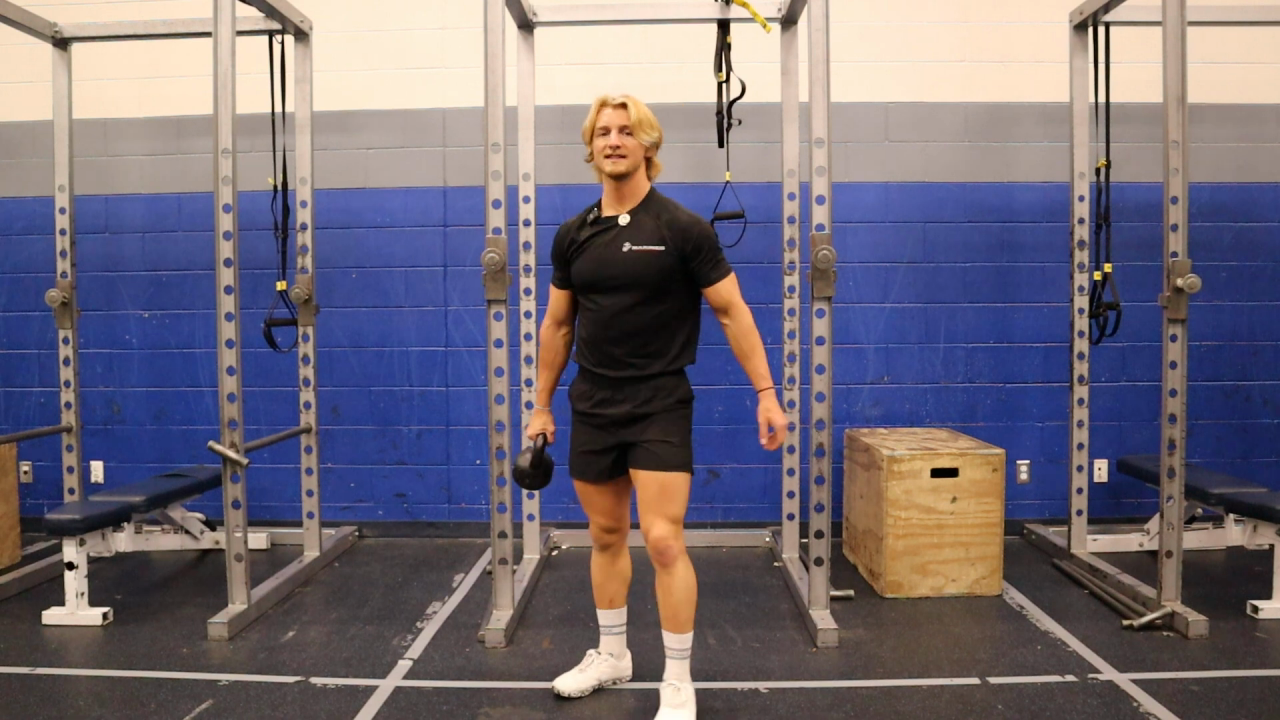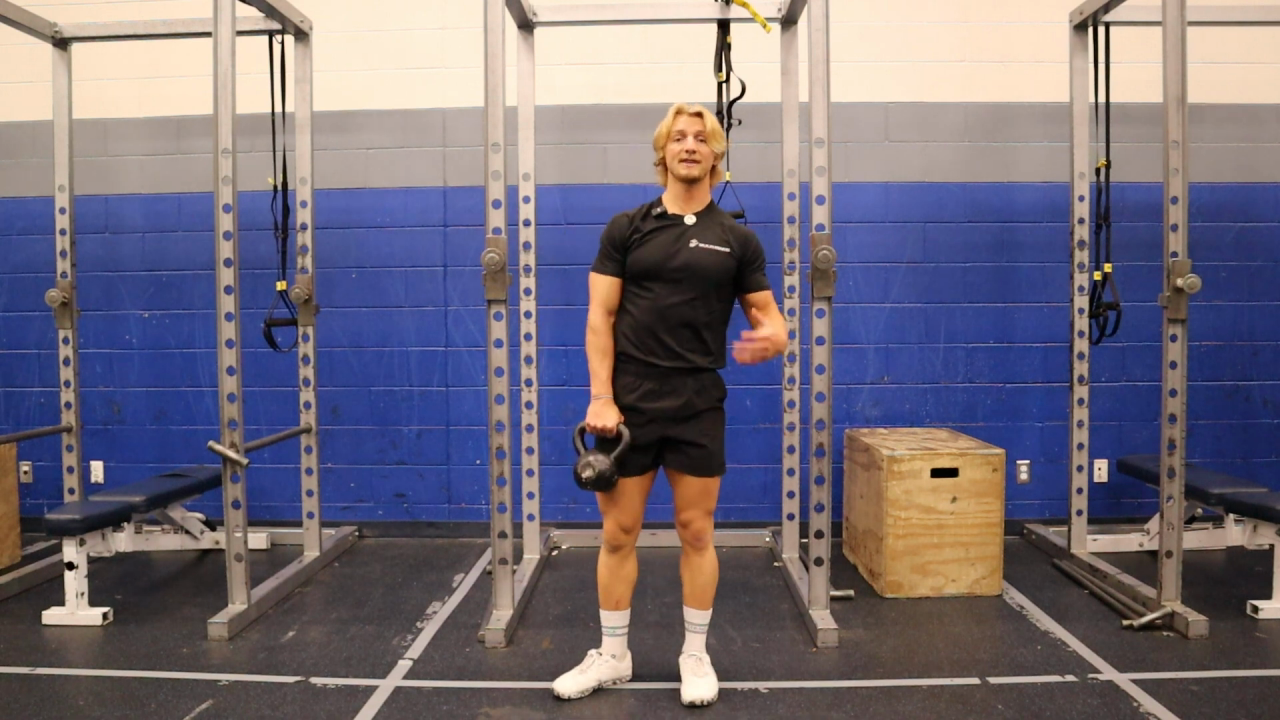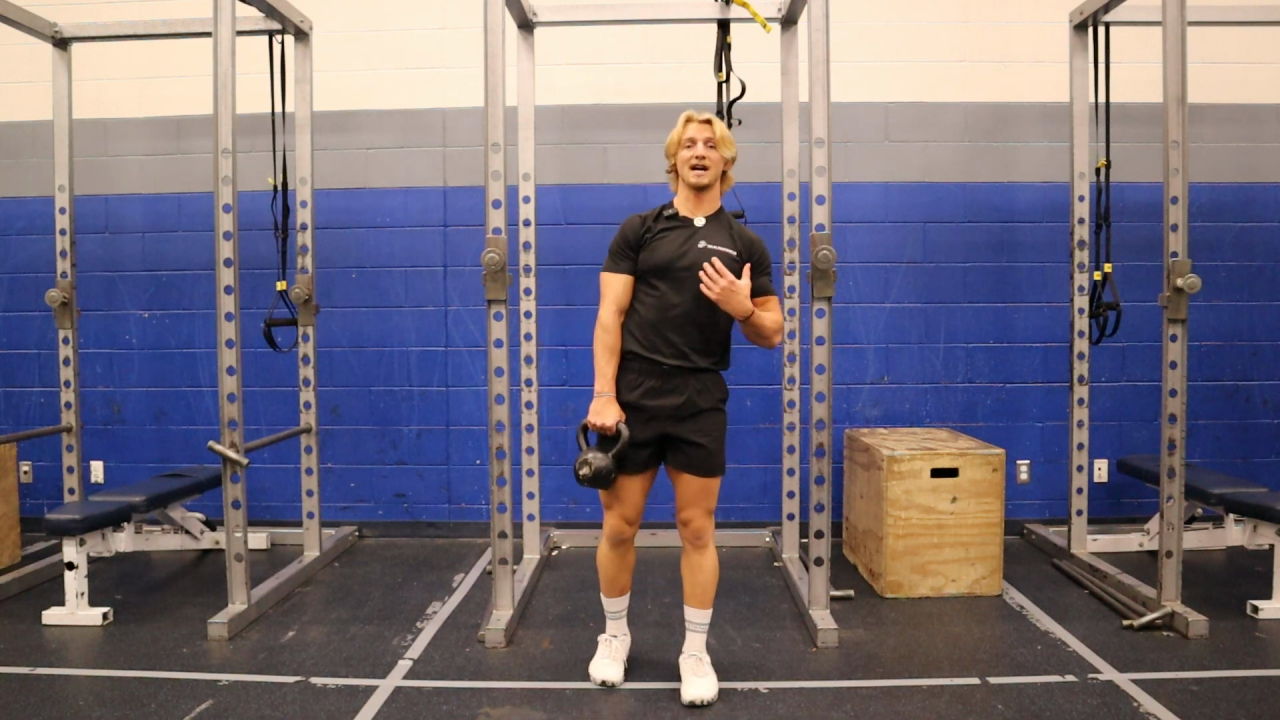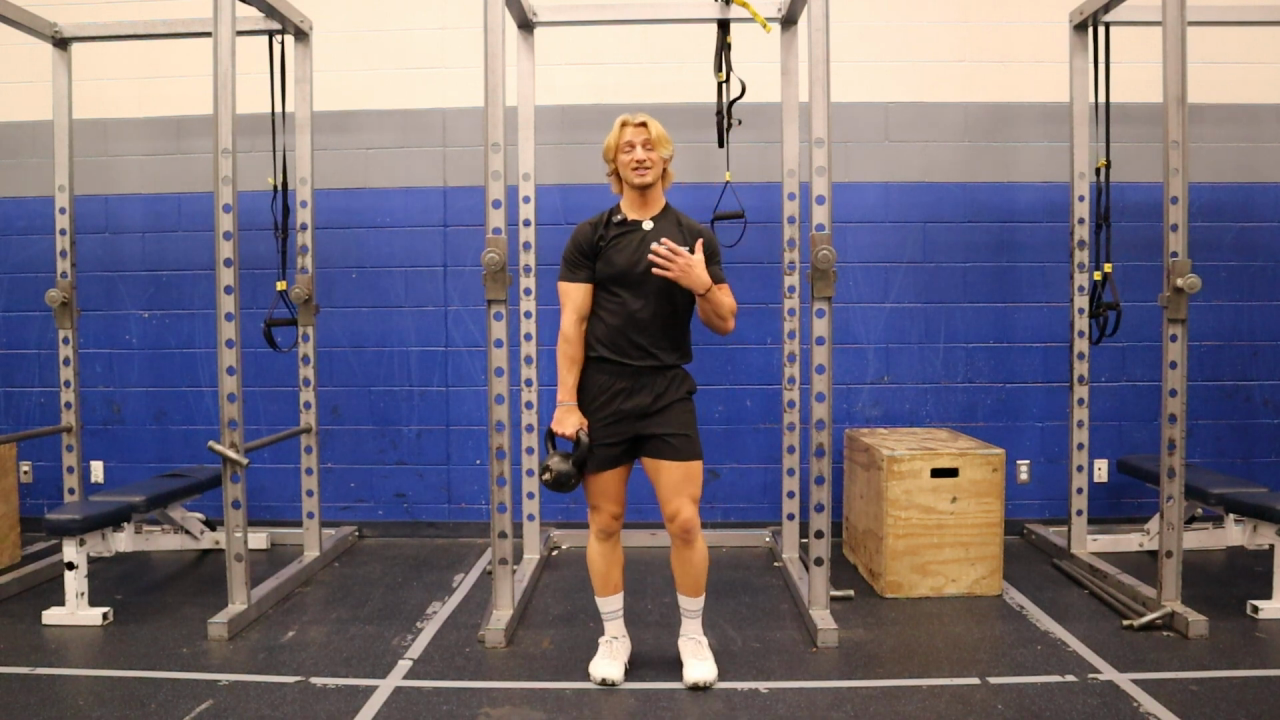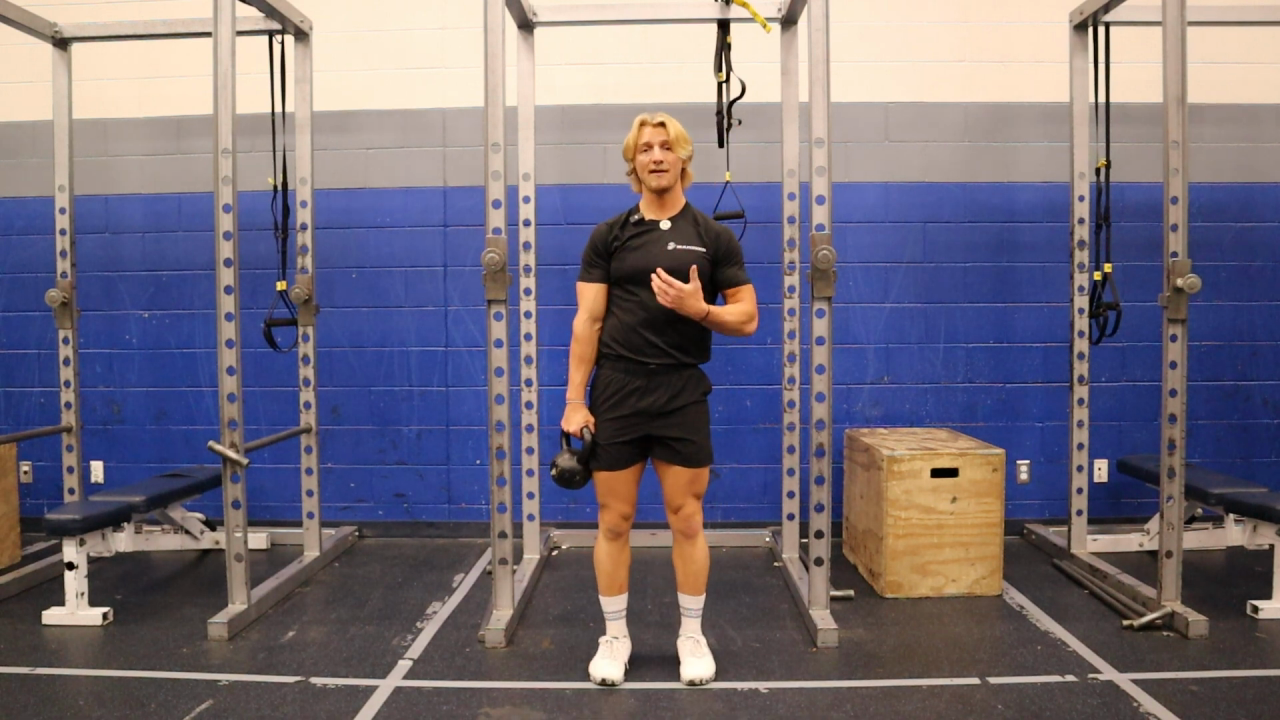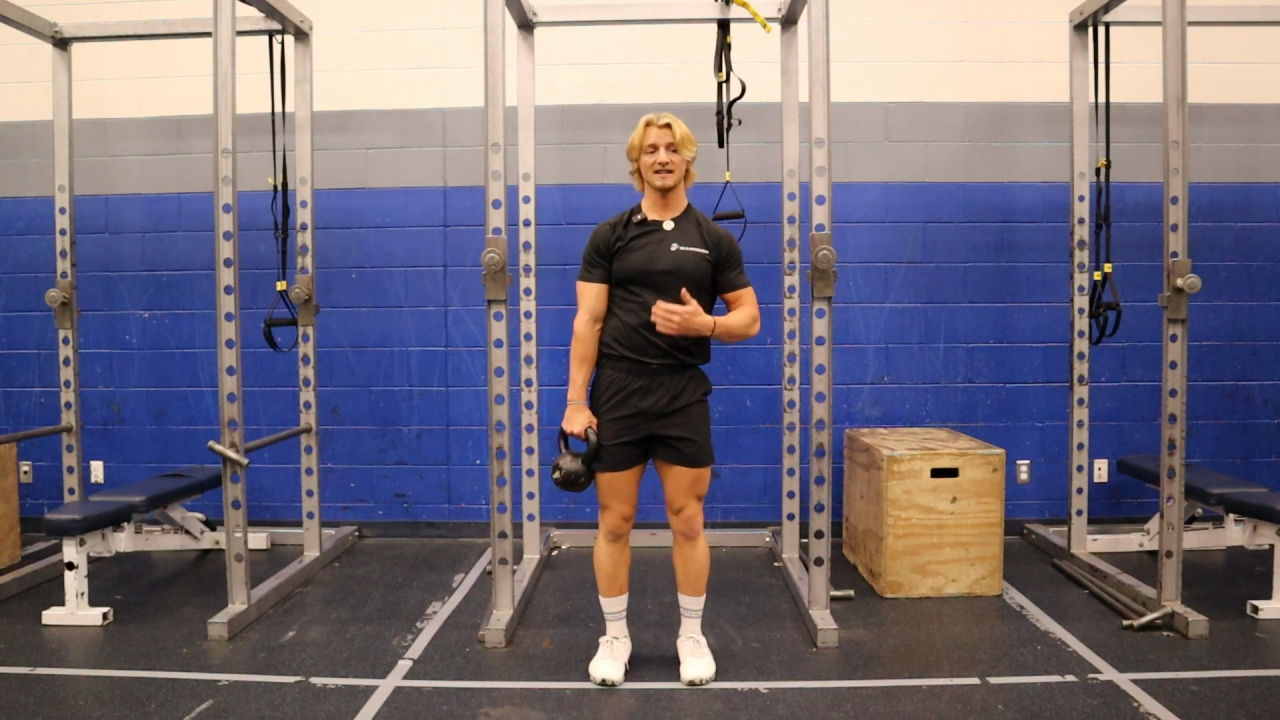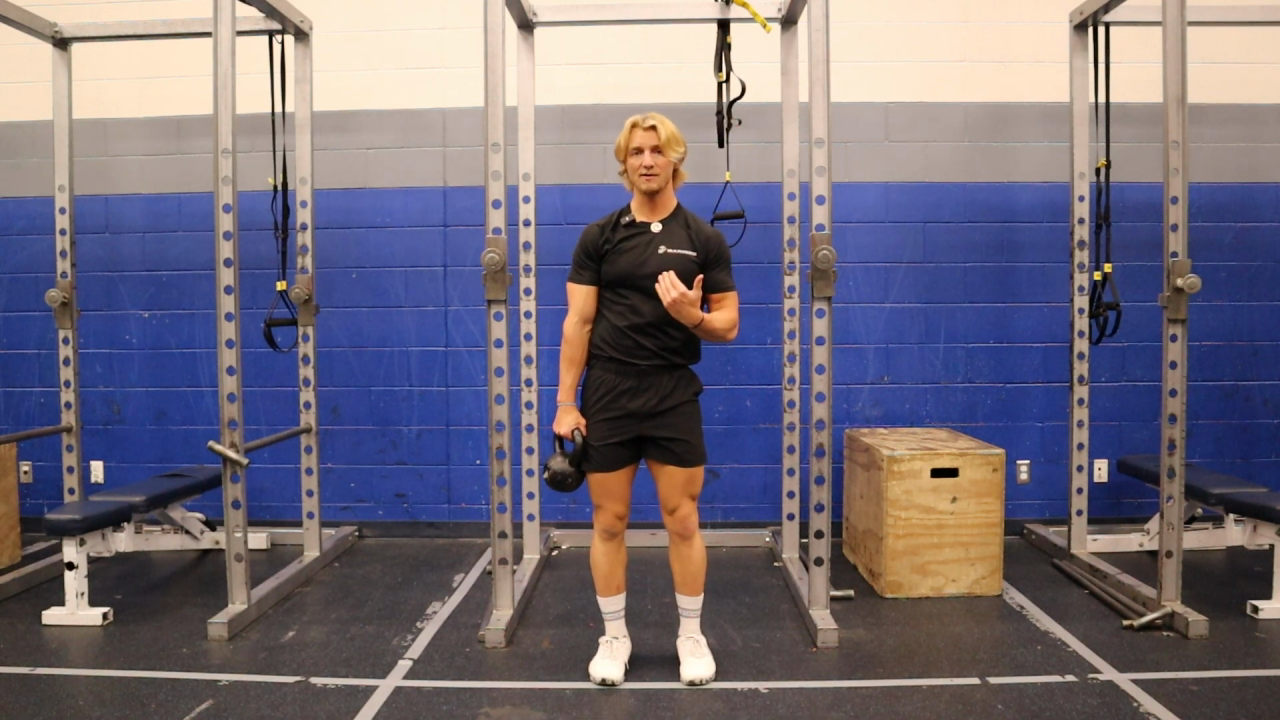
dt=0.7s
person 1, frame 1
left shoulder: (686, 229)
right shoulder: (572, 236)
left elbow: (733, 313)
right elbow: (558, 324)
left wrist: (766, 393)
right wrist: (542, 404)
left hip: (661, 406)
right hip: (595, 407)
left knee: (664, 542)
right knee: (606, 536)
right ankle: (612, 653)
person 1, frame 2
left shoulder: (738, 239)
right shoulder: (626, 228)
left elbow: (768, 316)
right elbow: (601, 316)
left wrist: (770, 338)
right wrist: (601, 397)
left hip: (699, 404)
right hip: (629, 402)
left knee: (696, 532)
right knee: (618, 533)
left ankle: (695, 654)
right ankle: (612, 655)
person 1, frame 3
left shoulder: (745, 244)
right shoulder: (638, 229)
left elbow: (769, 335)
right elbow: (611, 314)
left wrist: (744, 309)
right wrist: (603, 393)
left hip: (701, 400)
right hip: (634, 397)
left knee: (696, 529)
right knee: (619, 526)
left ankle: (695, 651)
right ankle: (614, 633)
person 1, frame 4
left shoulder: (695, 237)
right shoulder: (589, 235)
left elbow: (724, 322)
right elbow: (572, 323)
left wrist: (702, 284)
right wrist: (566, 403)
left hip: (669, 394)
right hip: (602, 395)
left knee: (684, 520)
right knee: (604, 522)
left ankle: (692, 634)
right ankle: (614, 637)
person 1, frame 5
left shoulder: (713, 237)
right shoulder: (608, 235)
left elbow: (747, 317)
right elbow: (587, 321)
left wrist: (698, 308)
right wrist: (574, 400)
left hip: (683, 392)
right hip: (616, 391)
left knee: (686, 519)
right knee: (613, 520)
left ankle: (692, 635)
right ankle: (614, 637)
person 1, frame 6
left shoulder: (714, 239)
right shoulder: (609, 235)
left elbow: (749, 319)
right elbow: (587, 321)
left wrist: (705, 324)
right wrist: (575, 402)
left hip: (684, 393)
right hip: (617, 392)
left knee: (687, 520)
right knee: (614, 522)
left ankle: (691, 635)
right ankle: (614, 637)
person 1, frame 7
left shoulder: (704, 239)
right shoulder: (599, 236)
left elbow: (729, 325)
right elbow: (579, 322)
left wrist: (693, 316)
right wrist: (565, 402)
left hip: (674, 392)
right hip: (608, 393)
left knee: (683, 520)
right knee: (608, 521)
left ankle: (691, 635)
right ankle: (613, 636)
